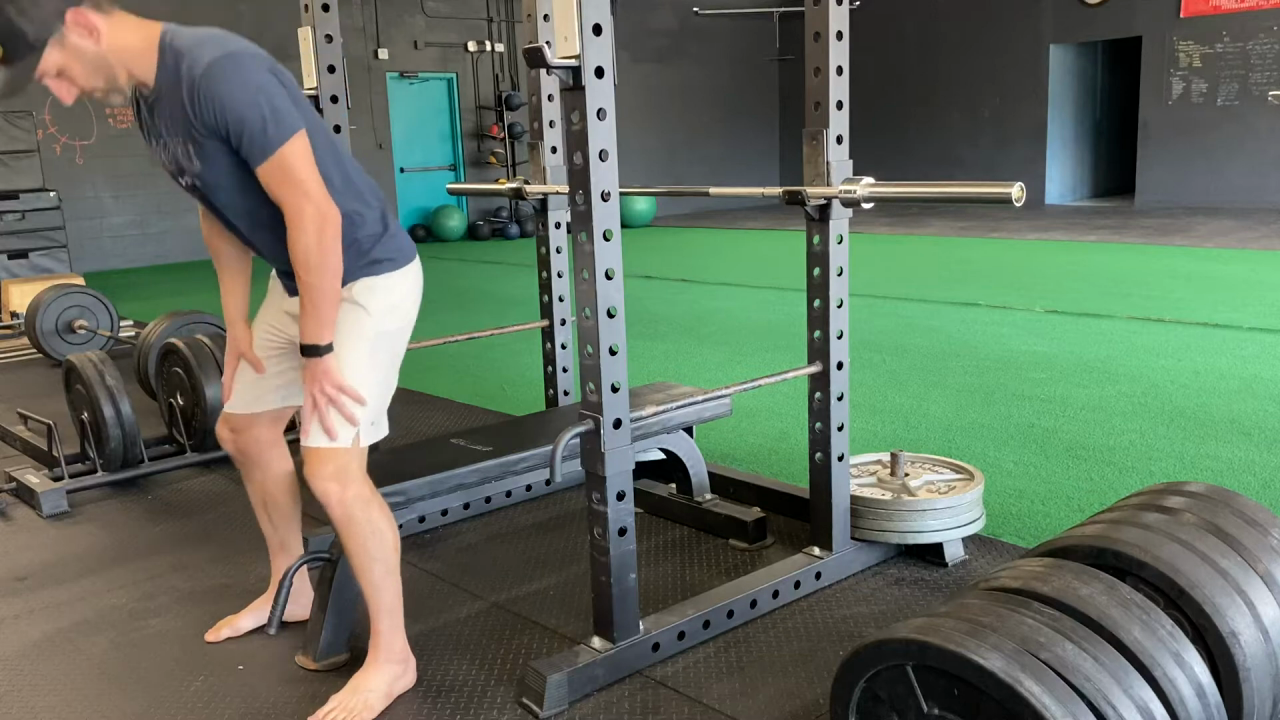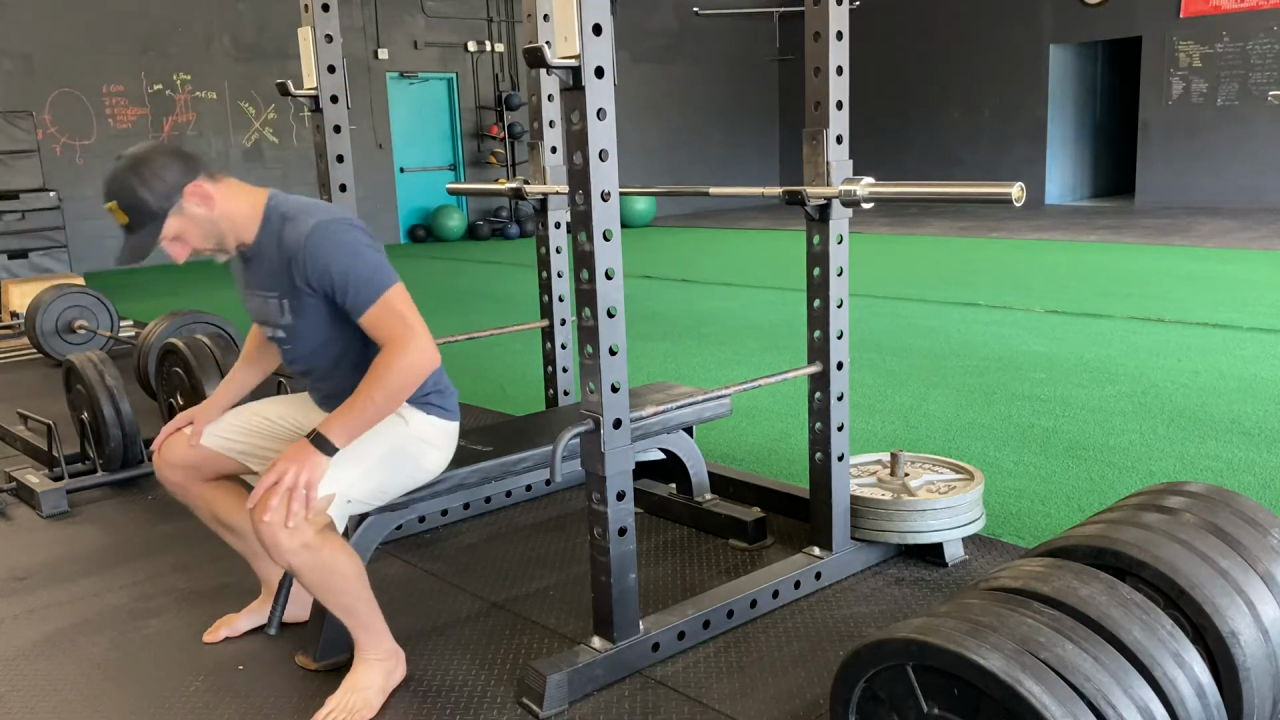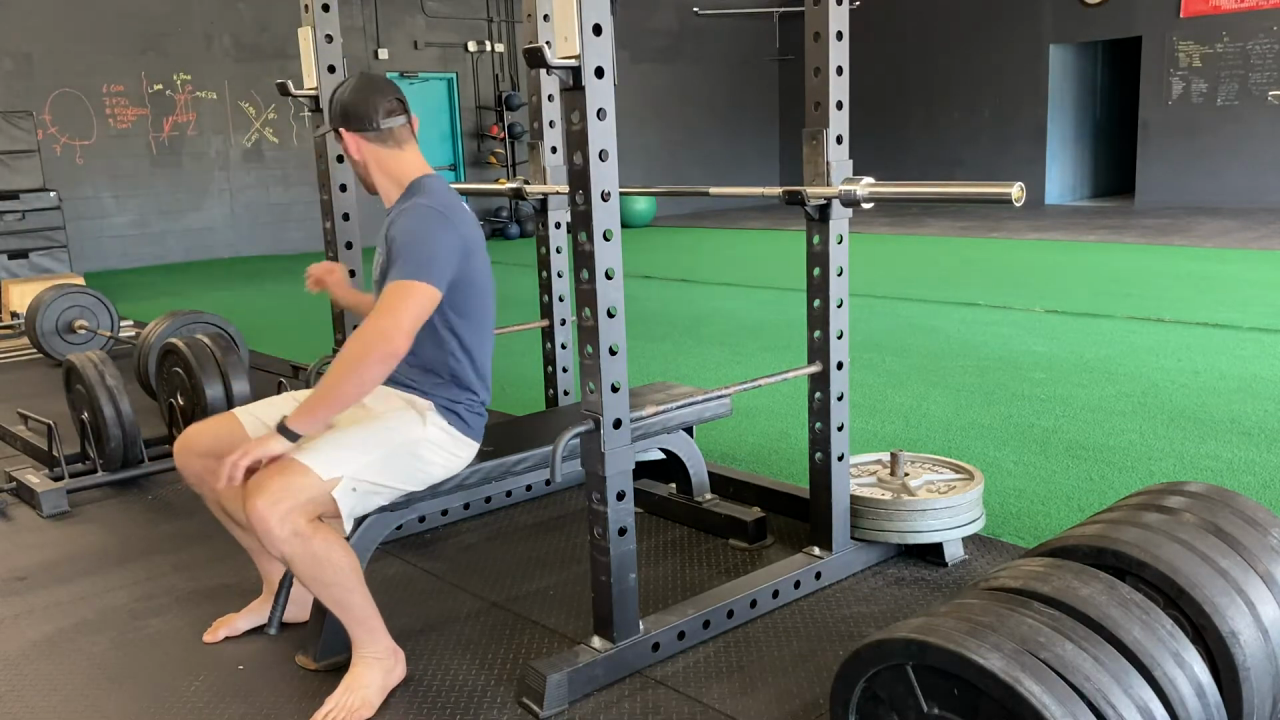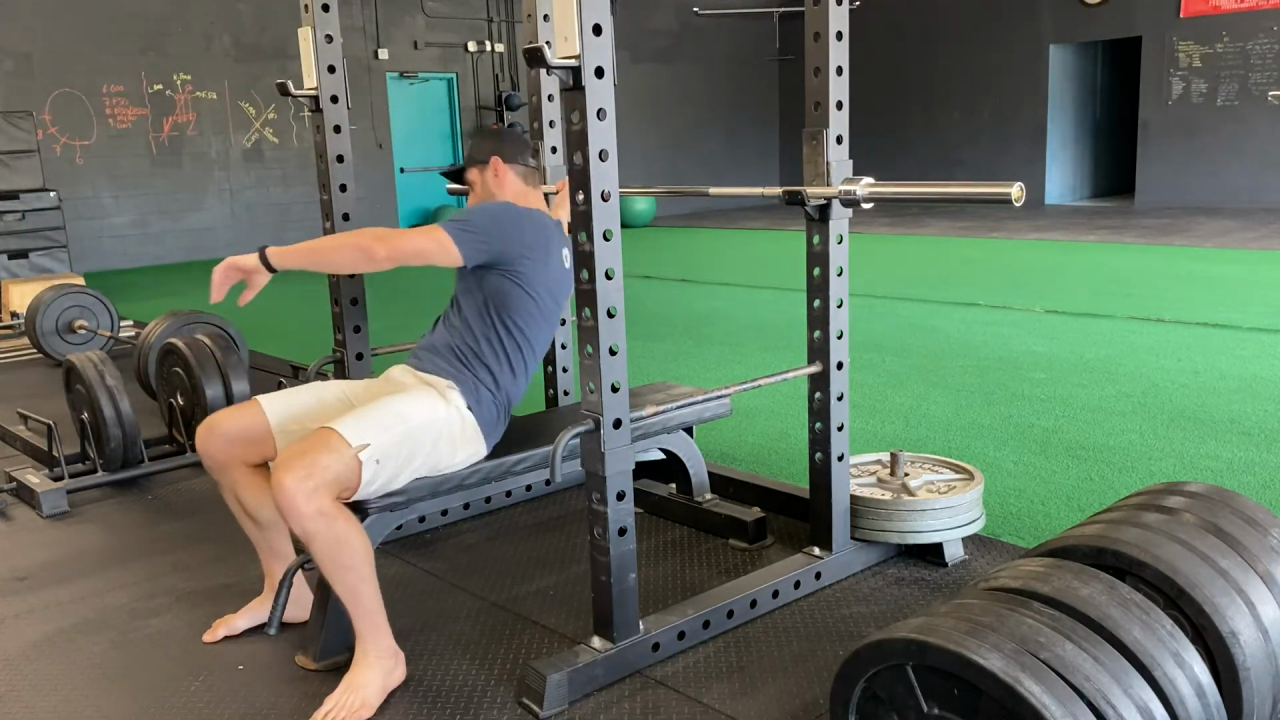
dt=1s
person 1, frame 1
left shoulder: (217, 71)
right shoulder: (147, 96)
left elbow: (314, 210)
left wrist: (317, 349)
right wrist: (238, 321)
left hip: (371, 276)
right hip: (299, 282)
left knee: (332, 467)
right knee: (244, 430)
left ankle: (392, 657)
right ankle: (291, 588)
person 1, frame 2
left shoulder: (318, 238)
right shoulder: (240, 244)
left elbow: (414, 354)
left wrist: (321, 445)
right wrist: (217, 403)
left hip: (409, 418)
right hip: (331, 405)
left knee: (279, 514)
right knee: (176, 457)
left ankle: (379, 655)
right ankle: (282, 589)
person 1, frame 3
left shoulder: (426, 217)
right shoulder: (423, 207)
left elbow: (386, 343)
left wrist: (288, 430)
right wrist: (348, 294)
left hip: (432, 419)
right hip: (378, 396)
left knee: (272, 504)
right knee: (195, 450)
left ankle: (377, 652)
right ankle: (285, 588)
person 1, frame 4
left shoulder: (510, 222)
right shoulder: (549, 242)
left elbow: (383, 249)
left wrist: (269, 259)
right wrist: (562, 209)
left hip: (450, 407)
right hip: (404, 383)
left knee: (298, 482)
right knee: (219, 437)
left ankle: (379, 653)
right ankle: (285, 588)
